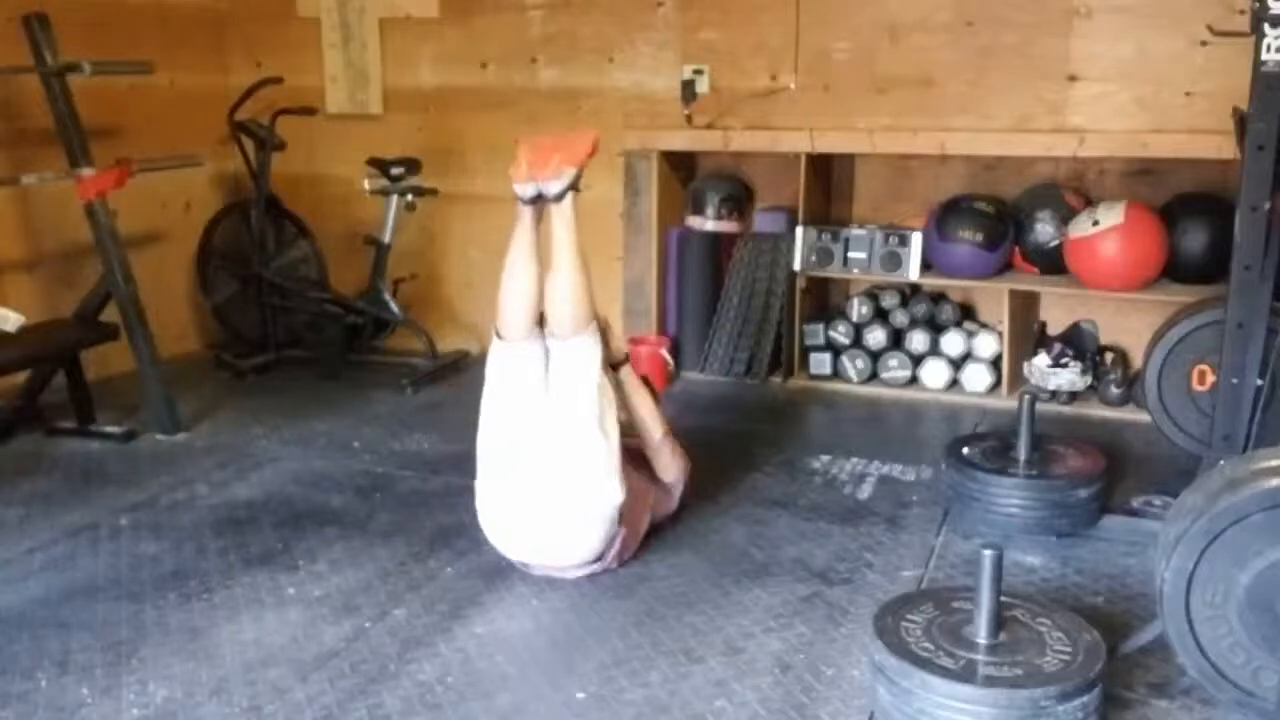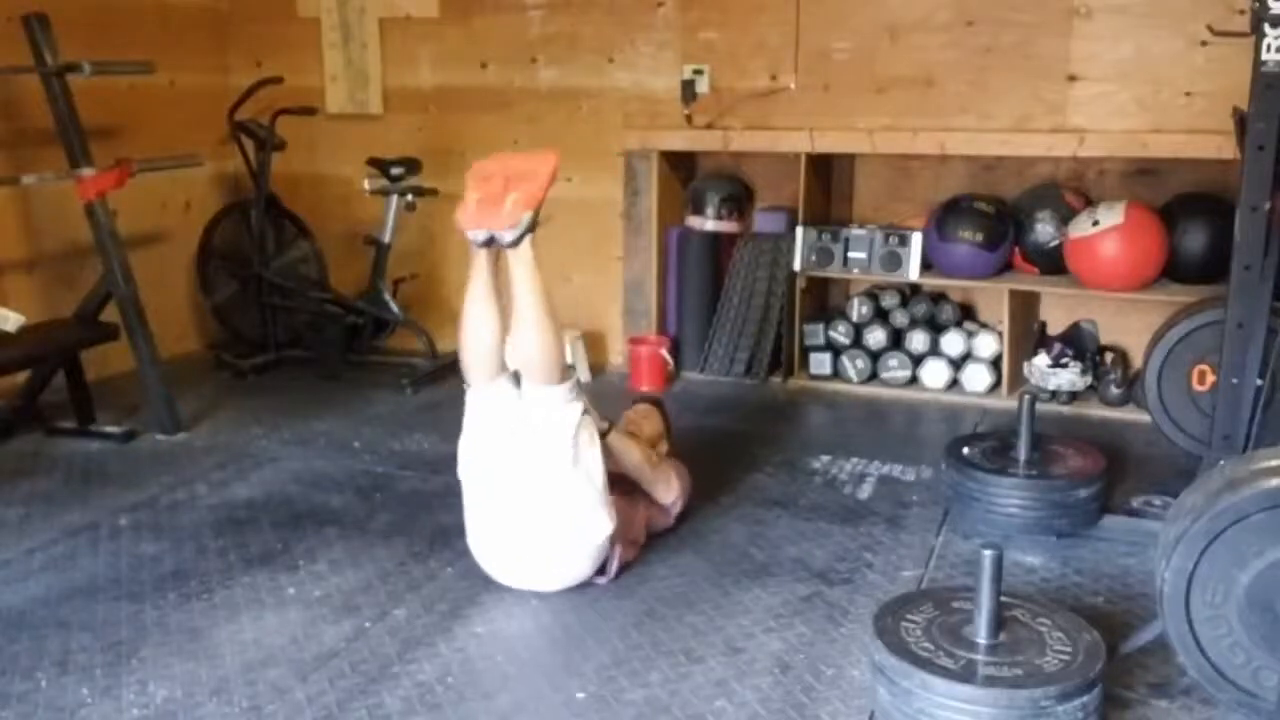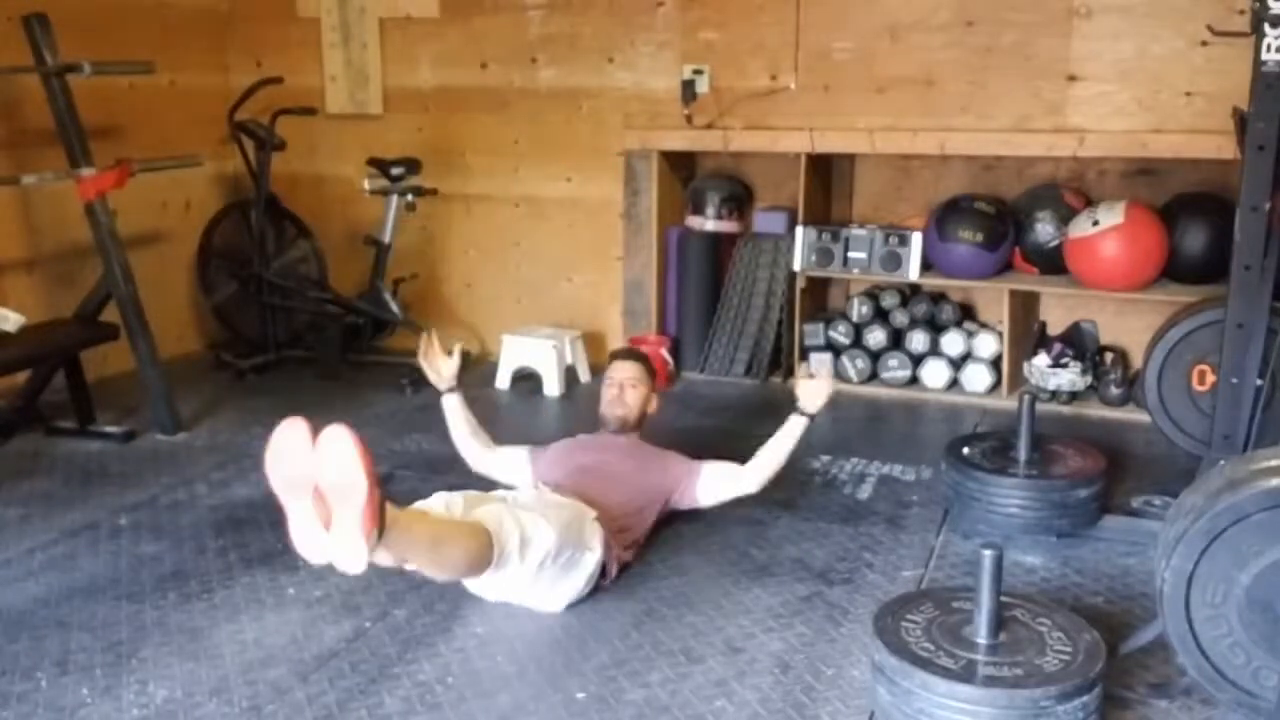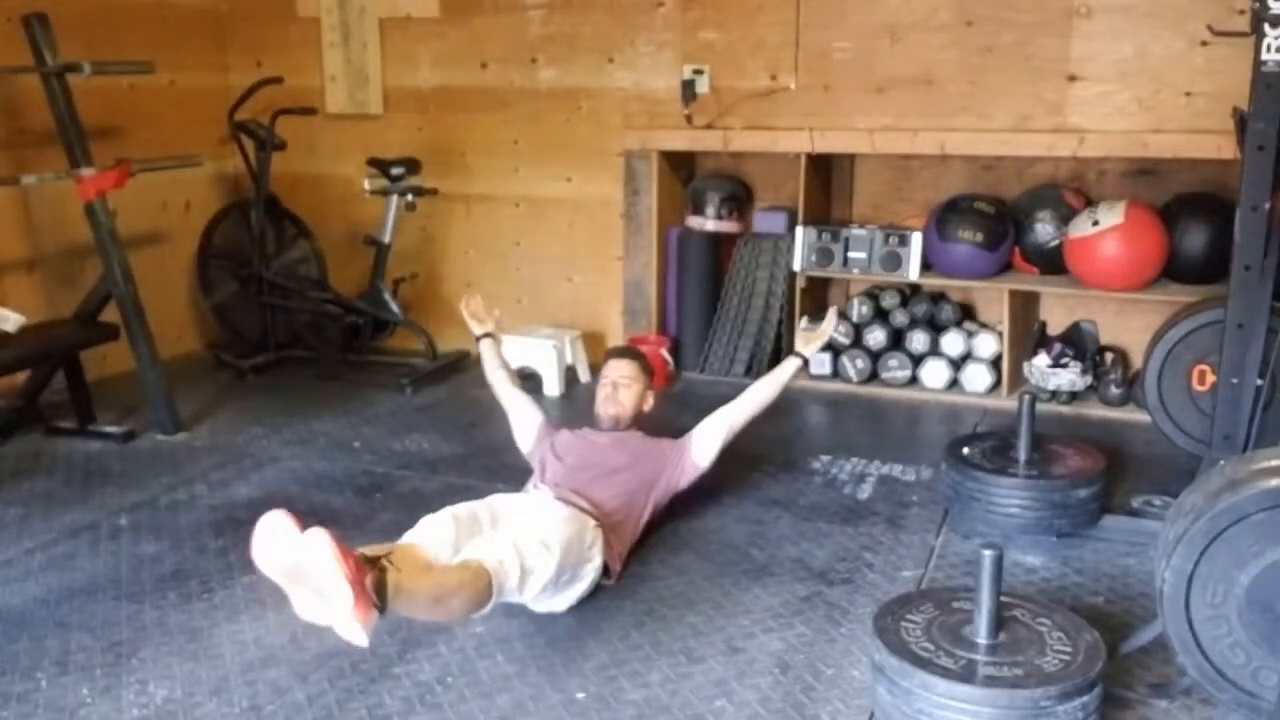
dt=0.4s
person 1, frame 1
left shoulder: (661, 465)
right shoulder: (578, 441)
left elbow: (657, 436)
left wrist: (616, 360)
left hip: (580, 523)
left knee: (576, 346)
right knee: (515, 341)
person 1, frame 2
left shoulder: (667, 483)
right shoulder: (583, 460)
left elbow: (647, 469)
left wrist: (596, 428)
left hip: (567, 546)
right hip: (499, 538)
left knee: (553, 395)
right knee: (487, 382)
right ankle: (485, 243)
person 1, frame 3
left shoulder: (664, 466)
right shoulder: (563, 449)
left elbow: (749, 480)
right elbow: (480, 455)
left wrist: (800, 413)
right wrist: (449, 388)
left hip: (574, 544)
left knee: (486, 532)
right knee: (444, 515)
left ankle: (369, 523)
right ankle: (338, 522)
person 1, frame 4
left shoulder: (665, 456)
right shoulder: (559, 442)
left elbow: (736, 412)
right elbow: (509, 393)
left wrist: (798, 357)
right wrist: (486, 336)
left hip: (574, 531)
right hip: (509, 508)
left knee: (483, 567)
right knee: (431, 539)
left ankle: (369, 593)
right ankle: (346, 584)
